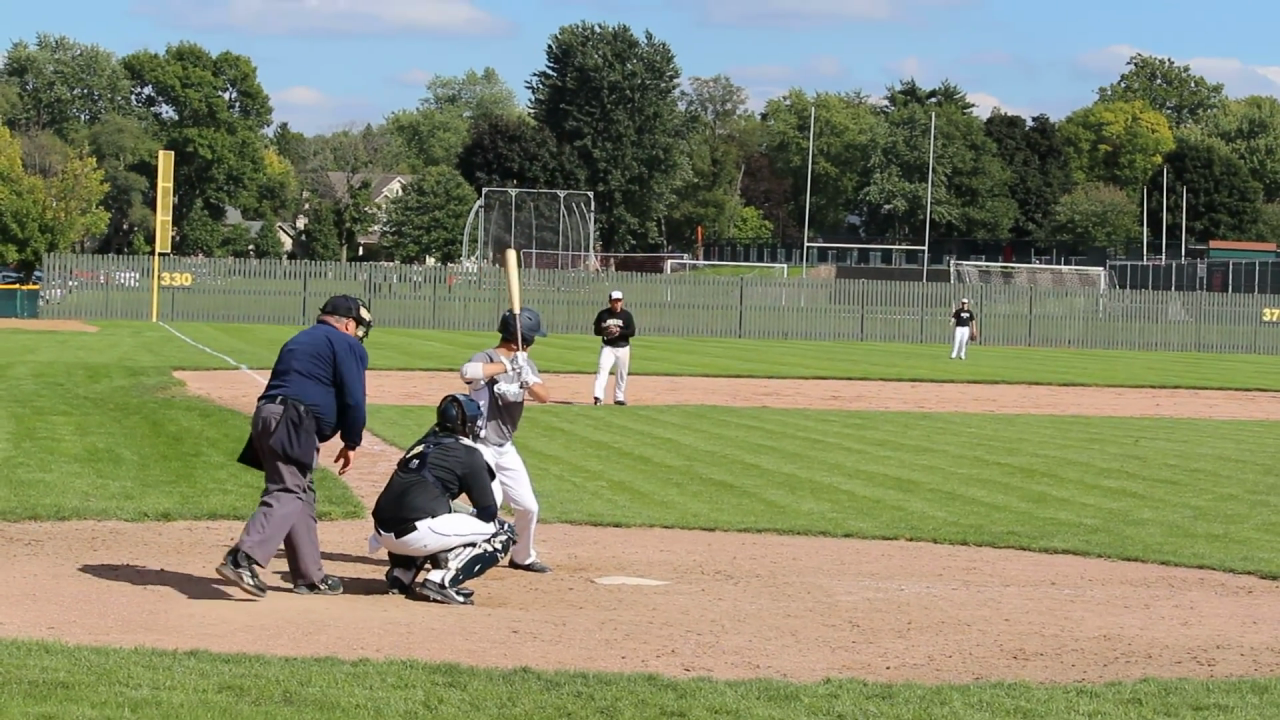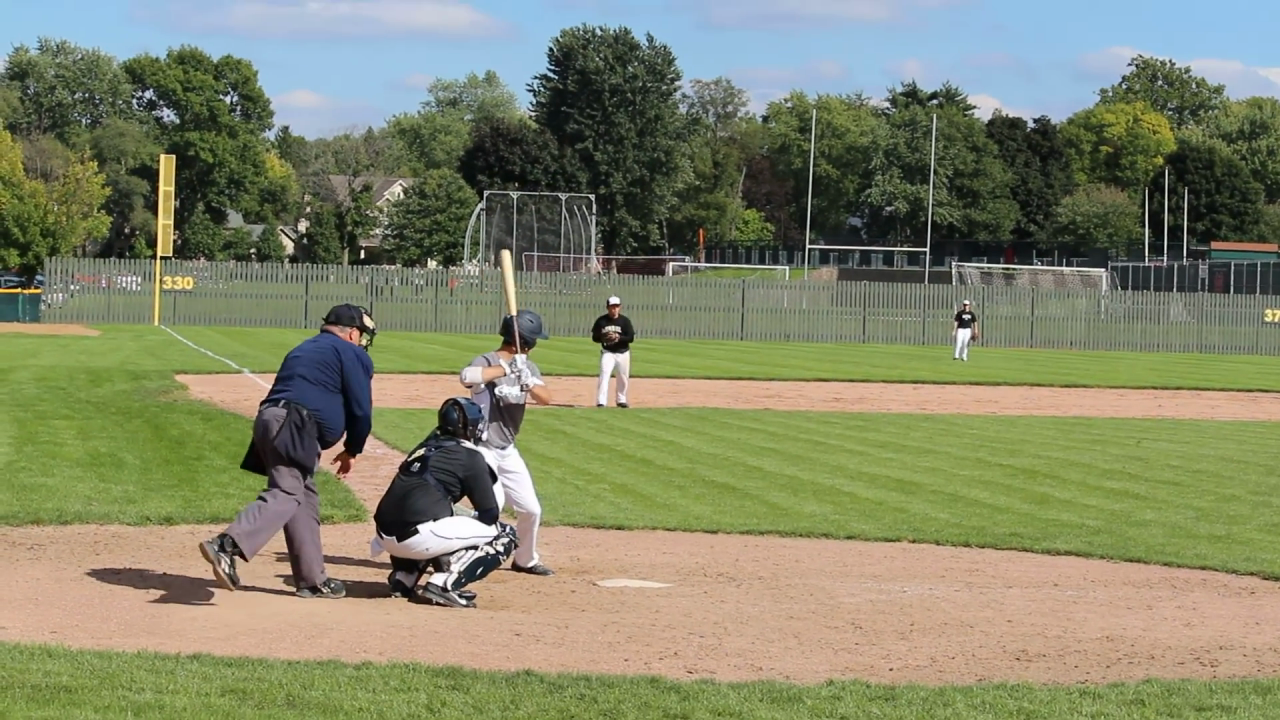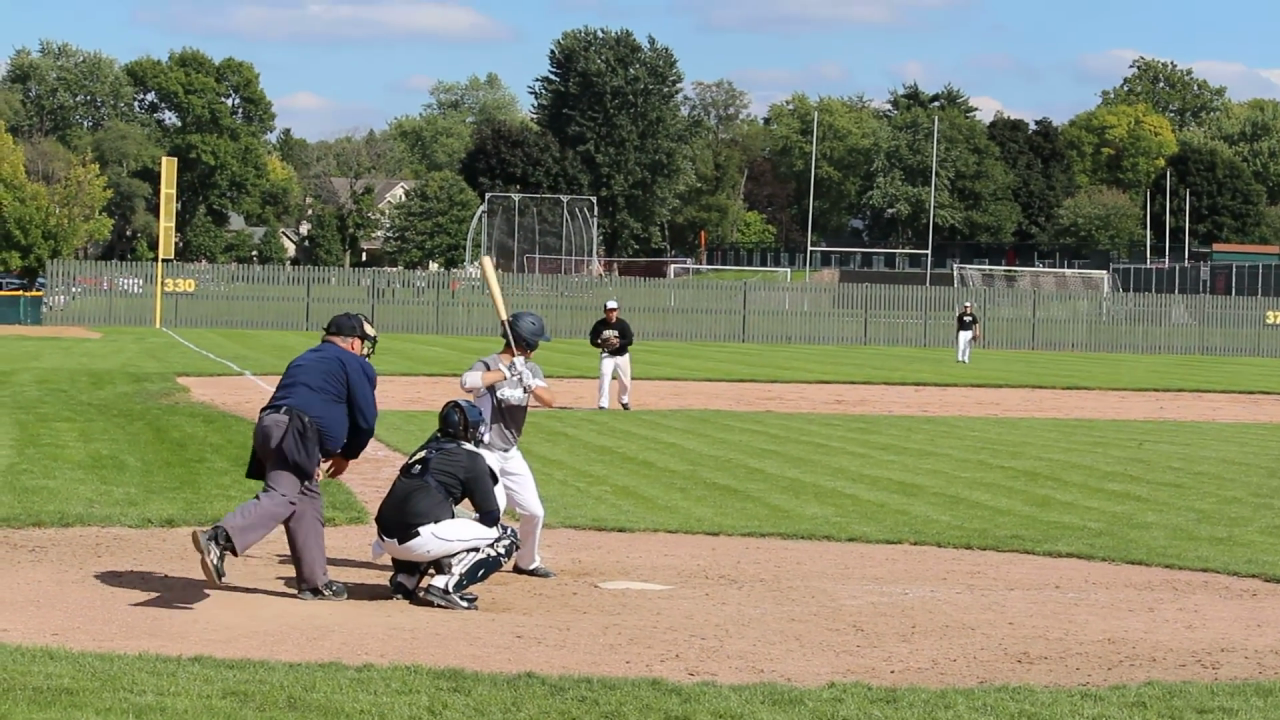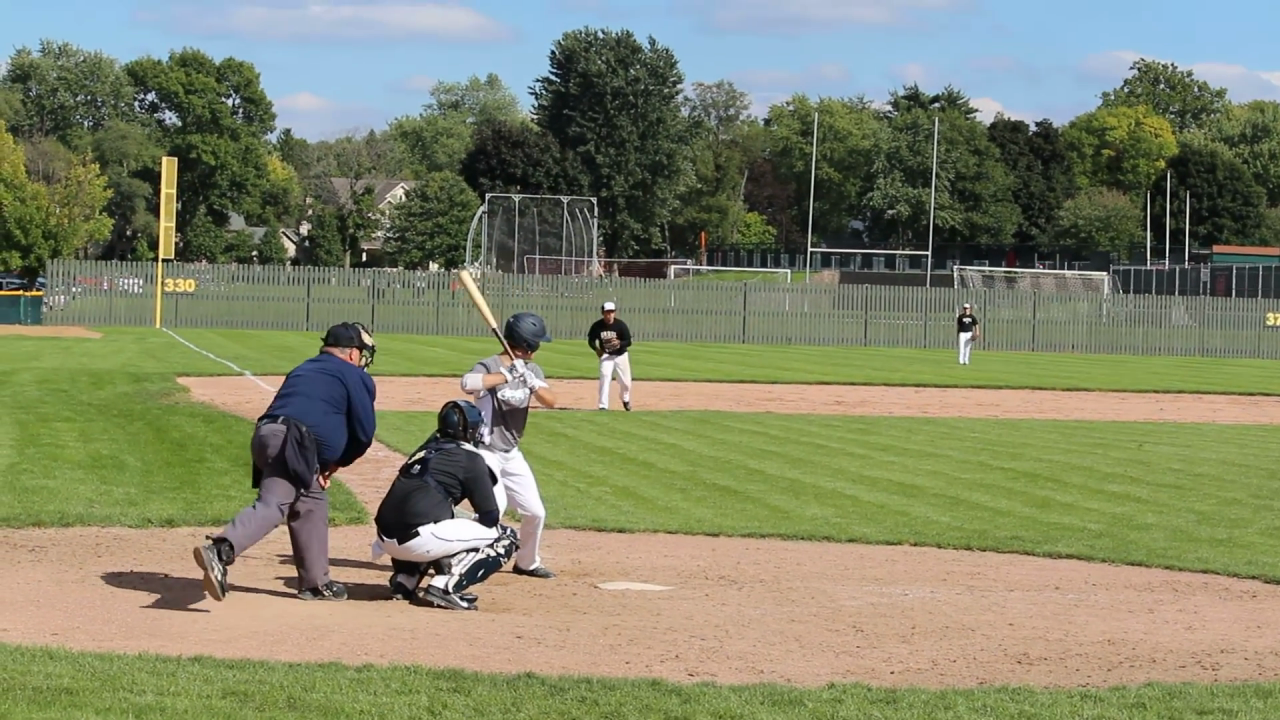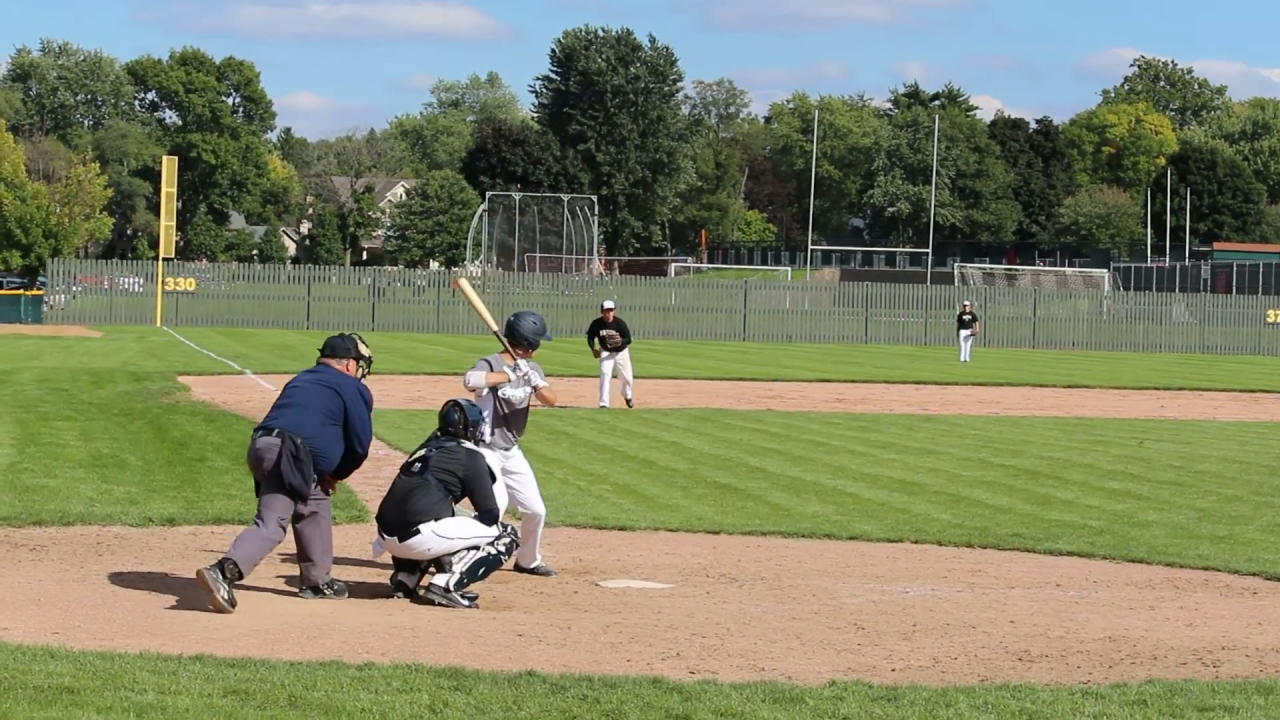
dt=0.1s
person 1, frame 1
left shoulder: (299, 340)
right shoulder: (348, 345)
right elbow: (353, 399)
right wrist: (351, 443)
left hip: (267, 415)
right hip: (293, 422)
left knee: (301, 498)
right knee: (286, 495)
left ankle: (309, 576)
right ankle: (242, 560)
person 1, frame 2
left shoulder: (303, 349)
right shoulder: (353, 355)
right elbow: (361, 409)
left wrist: (310, 449)
right wrist: (352, 451)
left hip: (269, 420)
right hip: (294, 426)
left knee: (304, 500)
right knee: (284, 495)
left ankle: (313, 580)
right ankle: (226, 546)
person 1, frame 3
left shoulder: (306, 358)
right shoulder: (357, 365)
right elbow: (364, 420)
left wrist: (313, 457)
right wrist: (346, 455)
left hip: (269, 426)
right hip: (294, 432)
left knee: (307, 503)
right knee: (280, 497)
left ankle: (314, 582)
right ankle: (219, 539)
person 1, frame 4
left shoulder: (304, 368)
right shoulder: (357, 378)
right elbow: (363, 433)
left wrist: (322, 464)
right wrist: (339, 462)
left hip: (267, 435)
right hip: (291, 442)
left knee: (311, 504)
right knee: (272, 506)
left ankle: (315, 584)
right ankle: (220, 550)
person 1, frame 5
left shoulder: (301, 379)
right shoulder: (353, 389)
right elbow: (359, 445)
left wrist: (323, 473)
right wrist: (336, 475)
left hip: (263, 447)
right hip: (287, 455)
left knee: (314, 503)
right knee: (272, 522)
left ankle: (317, 581)
right ankle: (224, 570)
person 2, frame 1
left shoulder: (525, 363)
right shoulder: (486, 358)
left elbow: (544, 397)
right elbow: (466, 372)
left wrist: (528, 380)
right wrist: (508, 365)
left hip: (505, 447)
right hip: (479, 446)
left knee: (528, 506)
left ankle: (522, 556)
person 2, frame 2
left shoulder: (528, 367)
right shoulder: (487, 361)
left elbow: (546, 399)
right elbow: (466, 377)
left wrist: (527, 383)
right wrist: (507, 368)
left hip: (508, 450)
right hip: (481, 449)
left knee: (531, 508)
left ankle: (525, 559)
person 2, frame 3
left shoulder: (530, 369)
right shoulder: (488, 364)
left elbow: (549, 401)
right elbow: (467, 382)
left wrist: (530, 384)
right wrist: (506, 372)
left hip: (511, 452)
right hip: (484, 451)
left knee: (534, 511)
left ankle: (526, 562)
person 2, frame 4
left shoulder: (532, 370)
right shoulder: (489, 365)
left elbow: (551, 402)
right elbow: (467, 384)
left wrist: (534, 385)
right wrist: (508, 375)
left hip: (512, 453)
right hip: (485, 452)
left knee: (535, 511)
right knee: (494, 507)
left ankle: (527, 562)
person 2, frame 5
left shoulder: (532, 368)
right shoulder: (490, 363)
left elbow: (551, 400)
right elbow: (470, 381)
left wrist: (537, 384)
right wrist: (510, 374)
left hip: (512, 451)
right hip: (485, 450)
left knee: (536, 509)
right knee: (495, 506)
left ankle: (527, 560)
person 3, frame 1
left shoulder: (423, 445)
right shoulder: (468, 453)
right elbow: (488, 512)
left hip: (385, 531)
right hip: (415, 533)
right knee: (502, 533)
left ankle: (400, 575)
right ankle: (442, 582)
person 3, frame 2
left shoulder: (424, 448)
right shoulder: (470, 456)
right elbow: (489, 514)
left hip: (387, 535)
right hip: (417, 537)
right knee: (504, 536)
left ankle: (403, 578)
right ankle: (444, 585)
person 3, frame 3
left shoulder: (425, 451)
right shoulder: (470, 458)
right elbow: (490, 516)
left hip: (388, 538)
right hip: (418, 539)
right knee: (505, 538)
left ankle: (404, 580)
right ankle: (445, 587)
person 3, frame 4
left shoulder: (424, 451)
right shoulder: (469, 458)
right elbow: (489, 517)
left hip: (388, 538)
right hip: (418, 539)
right knee: (505, 539)
left ankle: (404, 580)
right ankle: (445, 587)
person 3, frame 5
left shoulder: (425, 449)
right shoulder: (470, 456)
right elbow: (489, 515)
left hip: (388, 536)
right hip: (419, 537)
right knee: (505, 536)
left ankle: (405, 578)
right ankle: (446, 586)
